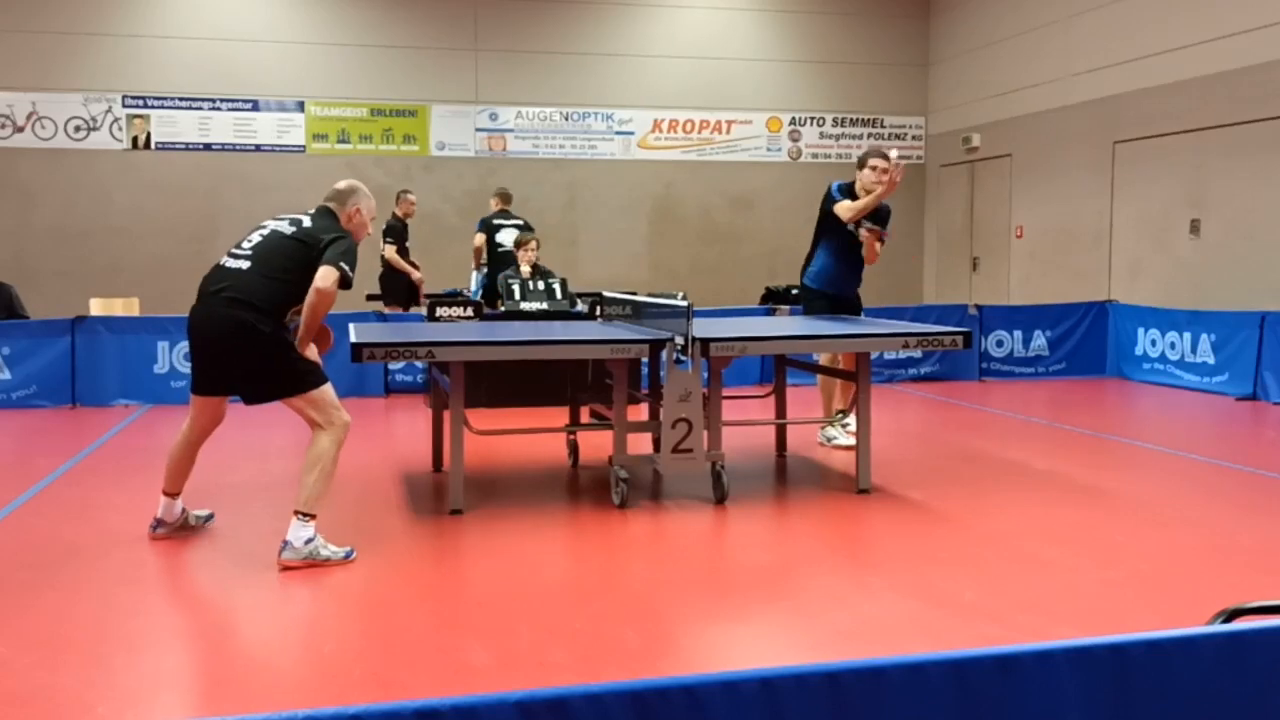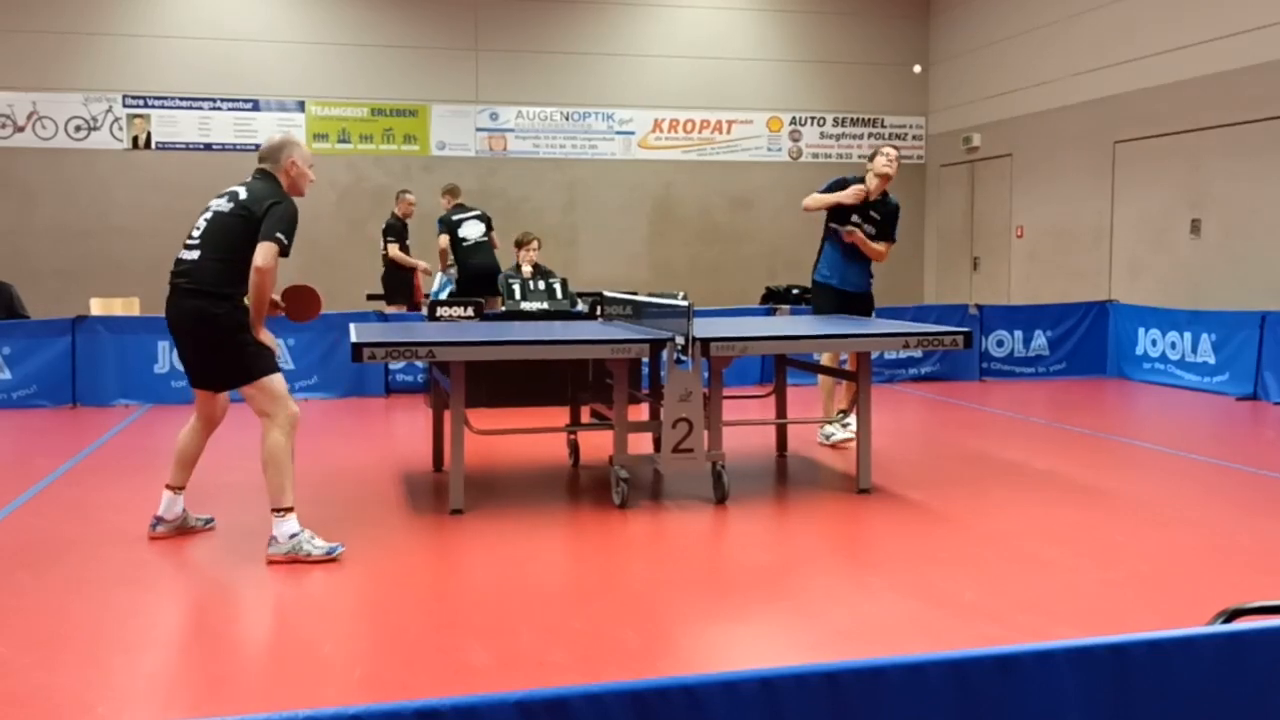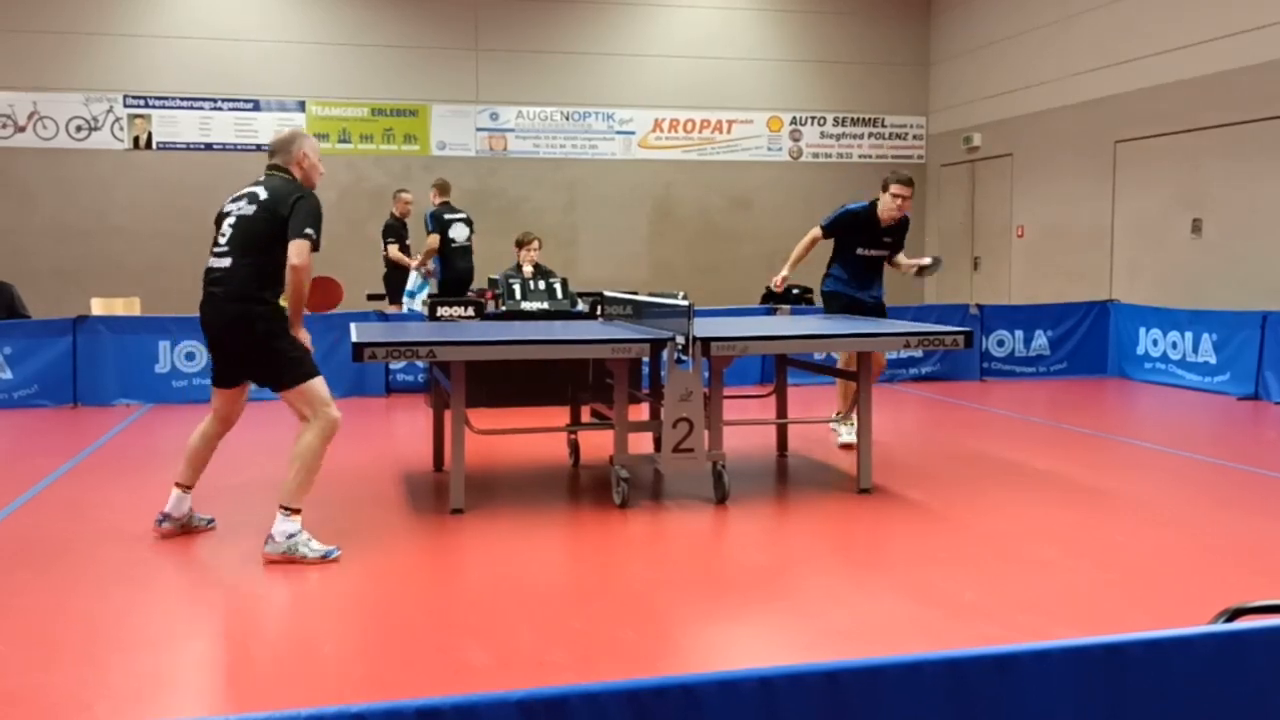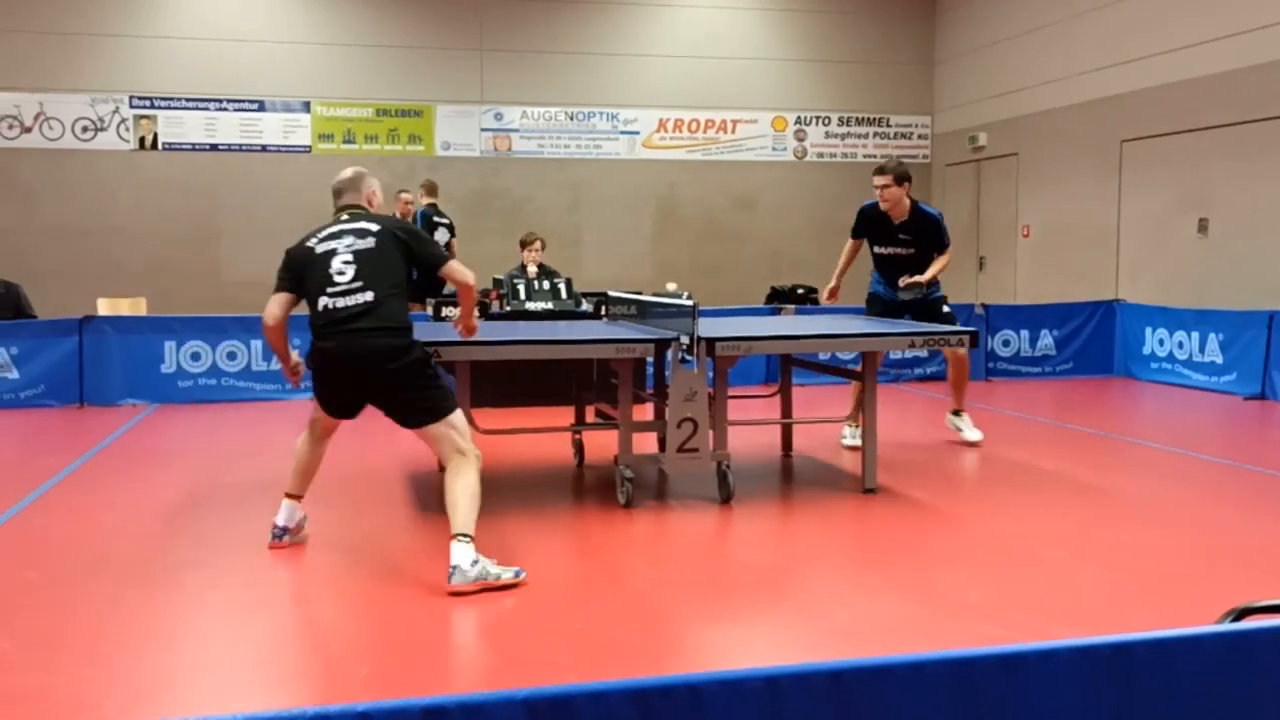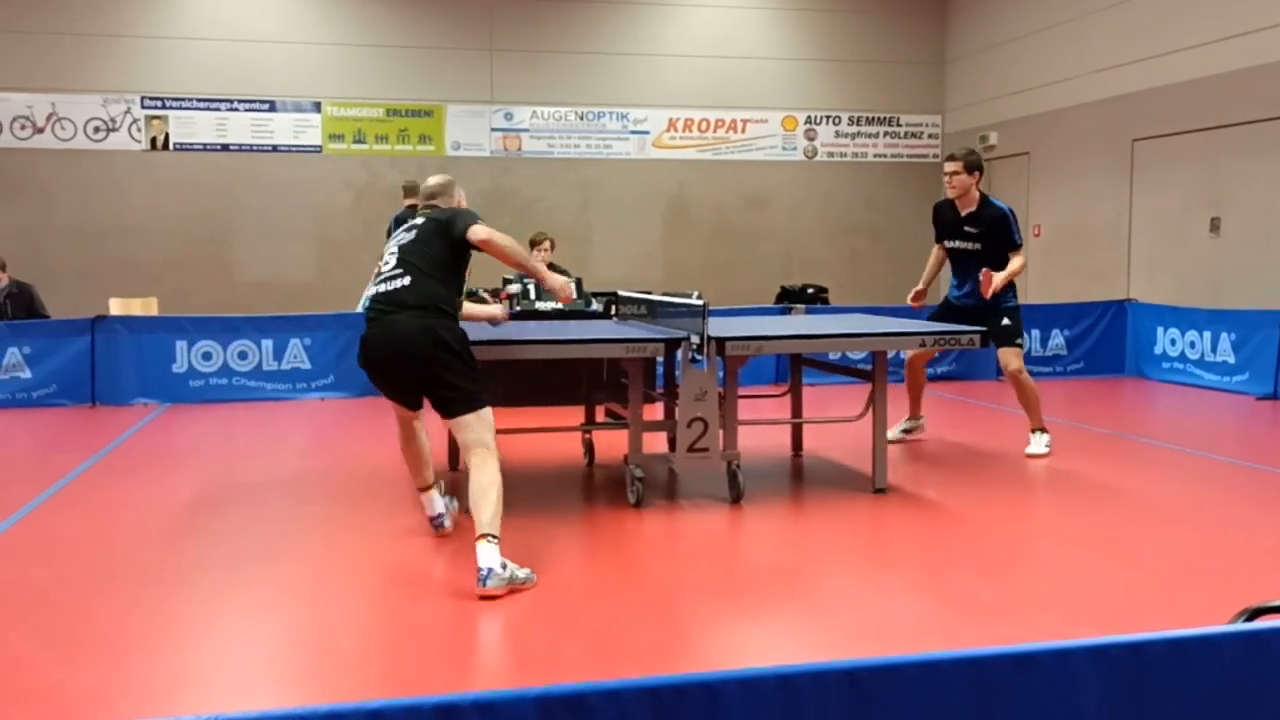
dt=0.4s
person 1, frame 1
left shoulder: (284, 225)
right shoulder: (340, 240)
right elbow: (323, 287)
right wrist: (304, 342)
left hip: (206, 316)
right hip: (248, 327)
left knee: (202, 422)
right knee: (332, 422)
left ankle: (168, 514)
right ankle: (300, 539)
person 1, frame 2
left shoulder: (236, 195)
right shoulder: (279, 204)
right elbow: (261, 265)
left wrist: (259, 299)
right wrist: (257, 326)
left hip: (183, 307)
right hip: (213, 312)
left knee: (209, 412)
right knee: (280, 413)
left ankle: (169, 512)
right ankle: (286, 533)
person 1, frame 3
left shoulder: (242, 197)
right shoulder: (301, 198)
right elbow: (297, 263)
right wrist: (296, 324)
left hip: (217, 314)
right hip: (254, 319)
left knee: (224, 414)
right knee: (322, 416)
left ankle: (176, 510)
right ankle: (285, 532)
person 1, frame 4
left shoulder: (303, 248)
right shoulder: (398, 230)
left elbow: (273, 321)
right elbow: (464, 279)
left wrist: (288, 362)
right wrist: (468, 317)
left hip: (331, 355)
right hip: (391, 353)
left knee: (319, 427)
right knee: (464, 454)
left ankle: (286, 523)
right ankle: (465, 562)
person 1, frame 5
left shoulder: (402, 235)
right shoulder: (453, 218)
right elbow: (484, 236)
left wrist: (490, 312)
right wrist: (544, 276)
left hip: (377, 342)
right hip: (429, 337)
left knee: (407, 417)
right knee: (482, 452)
left ankle: (437, 509)
right ankle: (490, 563)
person 2, frame 1
left shoulder: (883, 210)
right shoulder: (838, 191)
left elbow: (871, 258)
right elbow: (847, 214)
left wrist: (871, 242)
right wrist: (882, 193)
left hip: (847, 291)
right hip: (818, 287)
left knee: (852, 356)
right knee: (830, 352)
left ankle: (842, 414)
right ankle: (828, 427)
person 2, frame 2
left shoulder: (891, 207)
right shoulder: (843, 185)
left elbow: (881, 254)
right elbow: (807, 203)
left wrist: (861, 239)
right wrist: (841, 197)
left hip: (860, 288)
right hip: (829, 283)
left knee: (859, 354)
right knee: (831, 350)
left ankle: (845, 413)
right ankle: (826, 424)
person 2, frame 3
left shoulder: (902, 224)
right shoulder: (852, 214)
right elbow: (814, 236)
left wrist: (909, 264)
right wrist: (787, 269)
left hip: (872, 296)
right hip: (840, 291)
left knee: (878, 362)
right knee: (851, 350)
left ankle: (846, 413)
right ankle: (843, 421)
person 2, frame 4
left shoulder: (930, 218)
right shoulder: (868, 213)
left elbow: (943, 255)
right elbow: (854, 243)
left wrist: (925, 277)
right wrist: (836, 280)
left hip: (925, 294)
right hip: (884, 293)
left knee: (959, 354)
left ankle: (958, 414)
right ankle: (853, 424)
person 2, frame 5
left shoulder: (1000, 213)
right shoulder: (941, 211)
left elbow: (1018, 257)
left wrist: (1004, 276)
right wrist: (923, 285)
left hip: (998, 304)
right hip: (958, 301)
left knee: (1013, 368)
right knee: (915, 357)
left ankle: (1039, 432)
right ankle: (914, 420)
